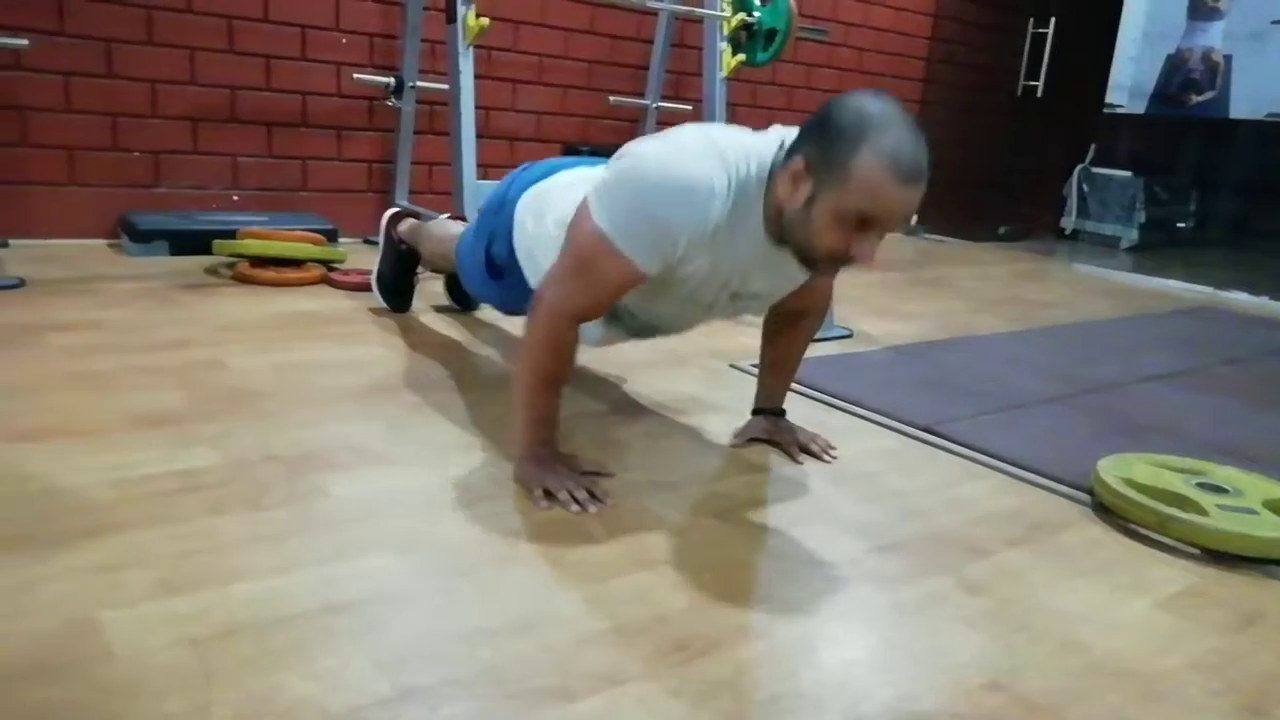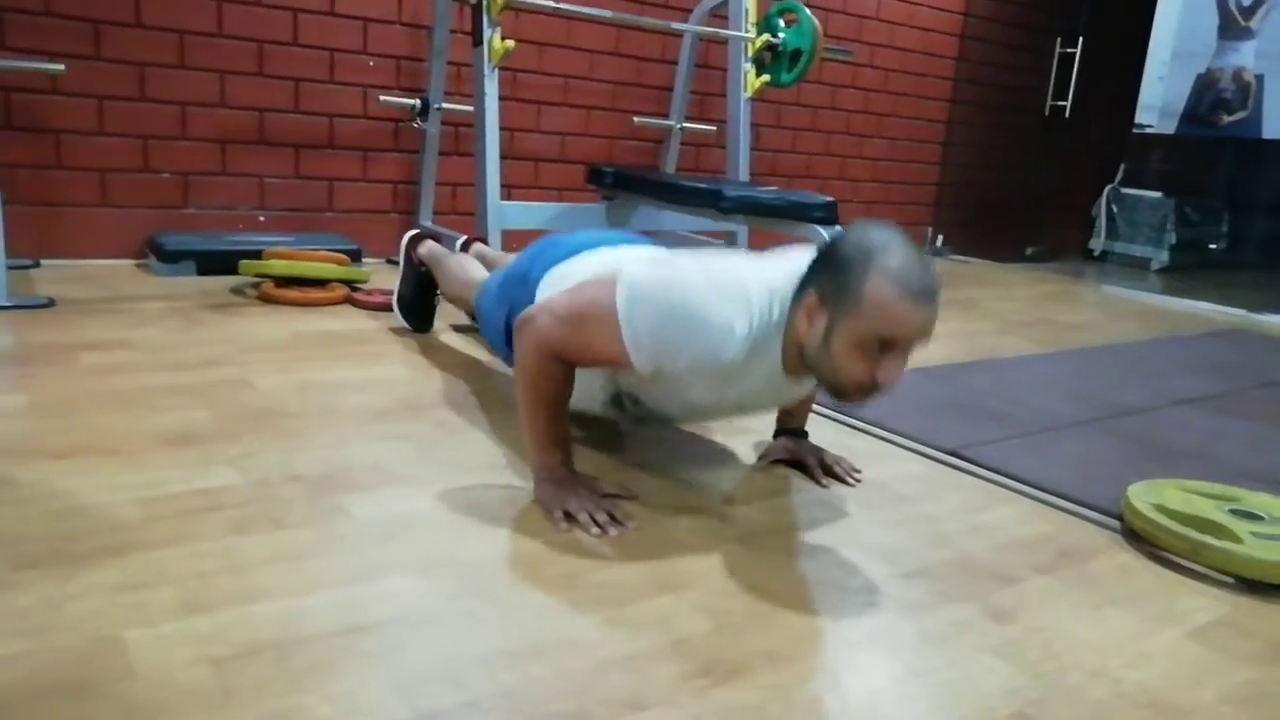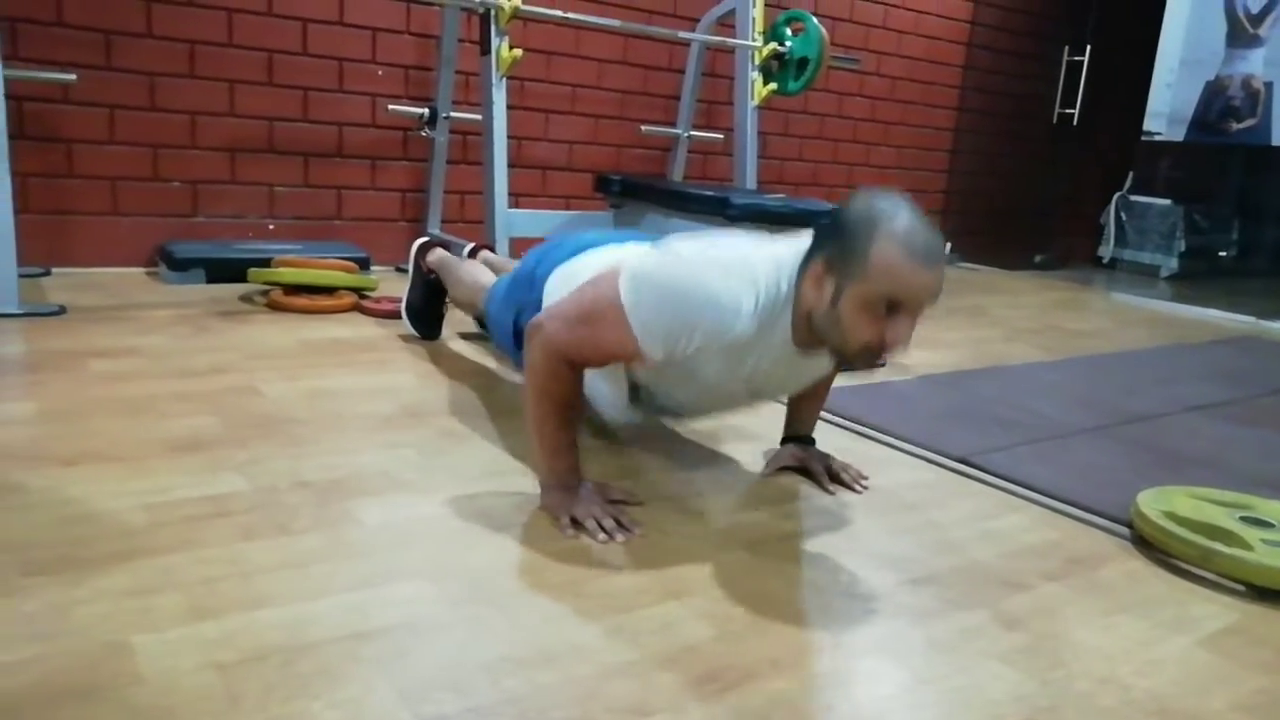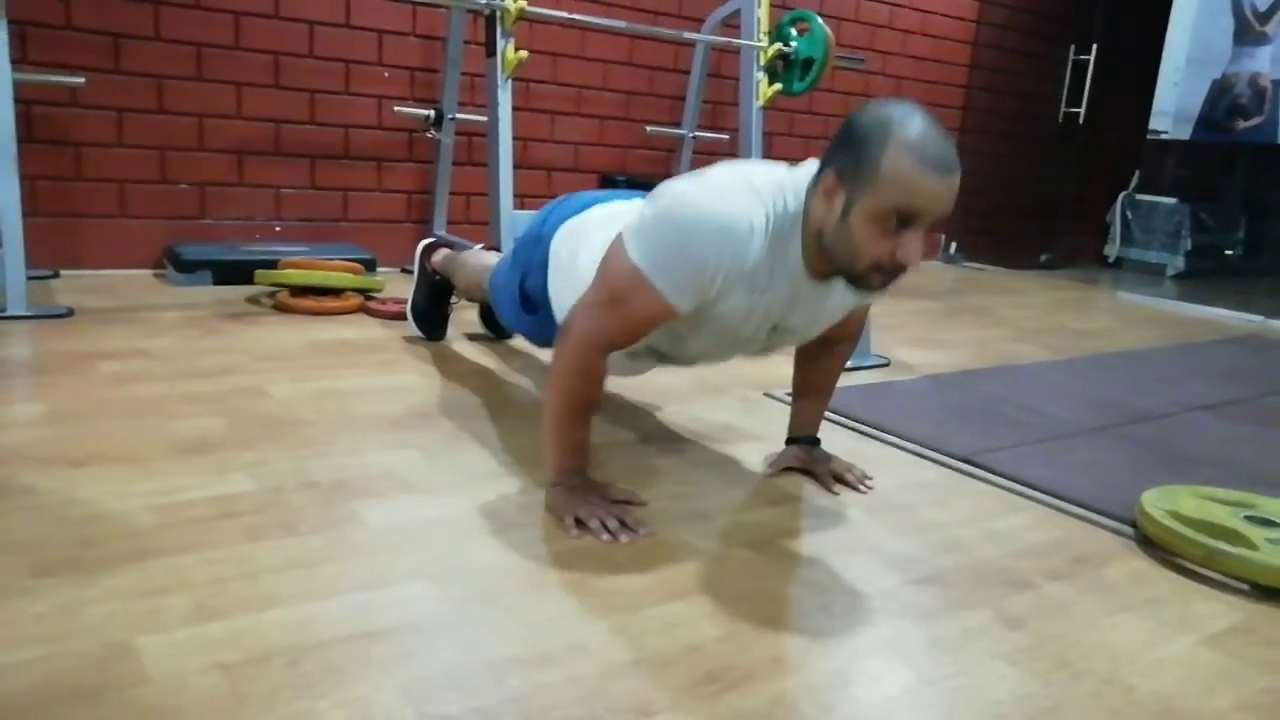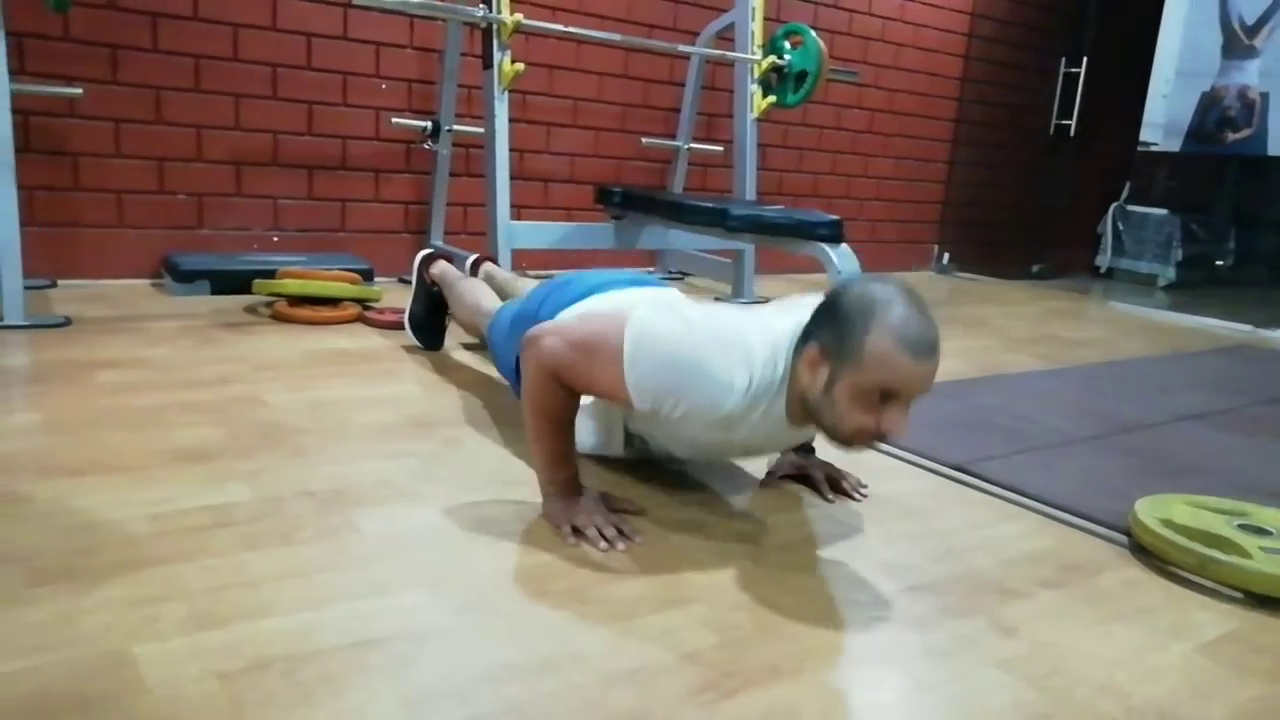
dt=0.5s
person 1, frame 1
left shoulder: (830, 209)
right shoulder: (680, 188)
left elbow: (798, 310)
right elbow: (557, 310)
left wrist: (769, 412)
right wrist: (535, 452)
left hip: (611, 217)
right hip: (536, 213)
right knee: (466, 261)
left ankle: (453, 225)
right ankle: (406, 232)
person 1, frame 2
left shoulder: (838, 313)
right shoulder: (713, 323)
right elbow: (538, 332)
left wrist: (791, 431)
right wrist: (552, 474)
left hip: (634, 265)
right hip: (557, 284)
right knee: (486, 299)
left ankle: (477, 250)
right ankle: (425, 255)
person 1, frame 3
left shoulder: (850, 296)
right shoulder: (716, 297)
right elbow: (549, 338)
left wrist: (798, 440)
right wrist: (562, 482)
left hip: (636, 274)
right hip: (565, 286)
right knee: (494, 306)
left ankle: (482, 257)
right ankle: (436, 262)
person 1, frame 4
left shoulder: (865, 243)
right shoulder: (717, 228)
left elbow: (832, 337)
right elbow: (585, 338)
left wrist: (803, 440)
right wrist: (566, 480)
left hip: (645, 243)
right hip: (569, 245)
right knee: (501, 292)
left ankle: (483, 254)
right ankle: (441, 262)
person 1, frame 5
left shoulder: (839, 346)
right shoulder: (718, 374)
right elbow: (543, 350)
left wrist: (800, 452)
right wrist: (562, 494)
left hip: (643, 302)
right hip: (568, 321)
right knee: (496, 323)
left ankle: (488, 272)
right ankle: (439, 273)
